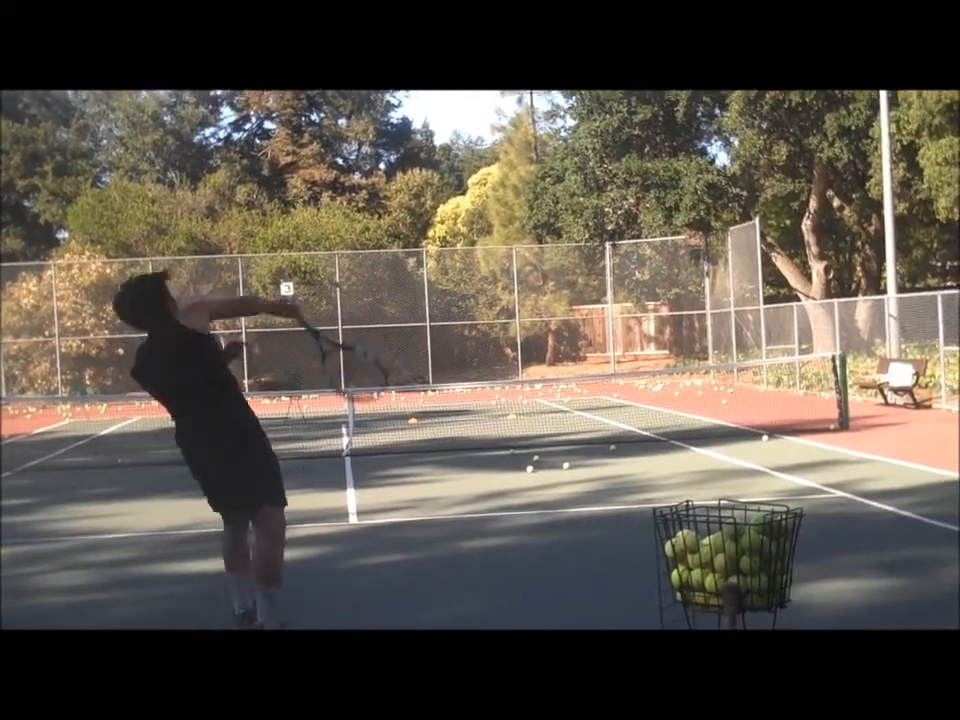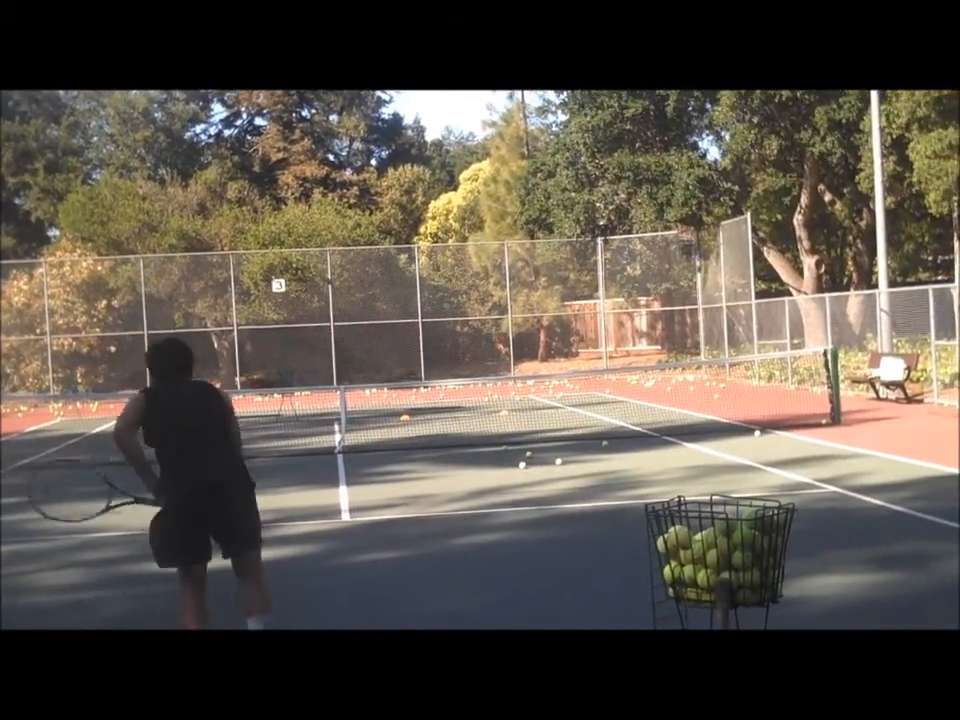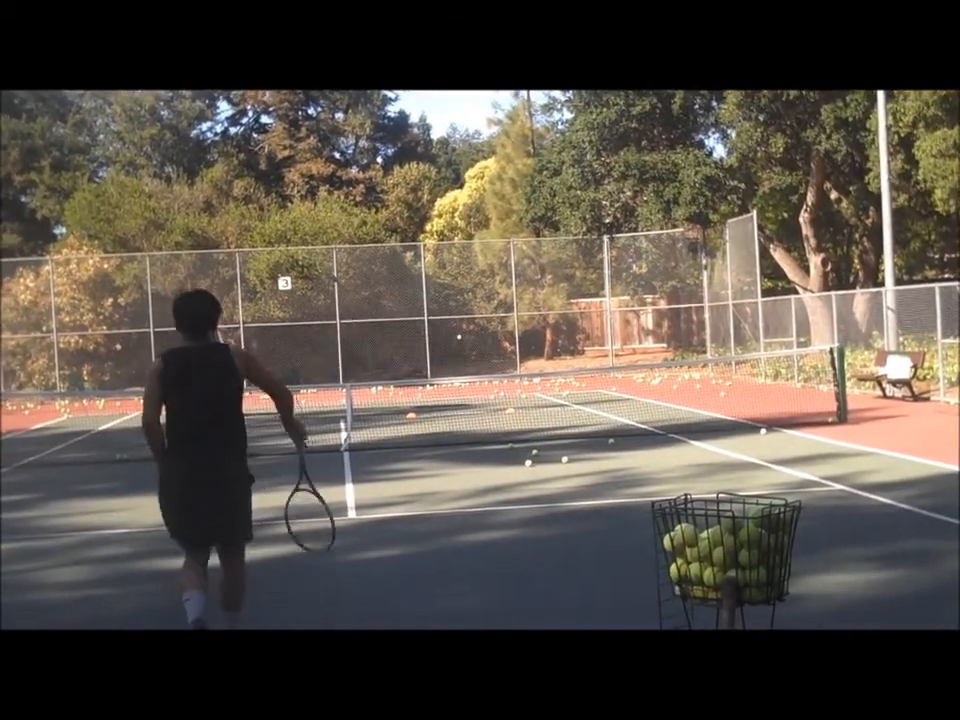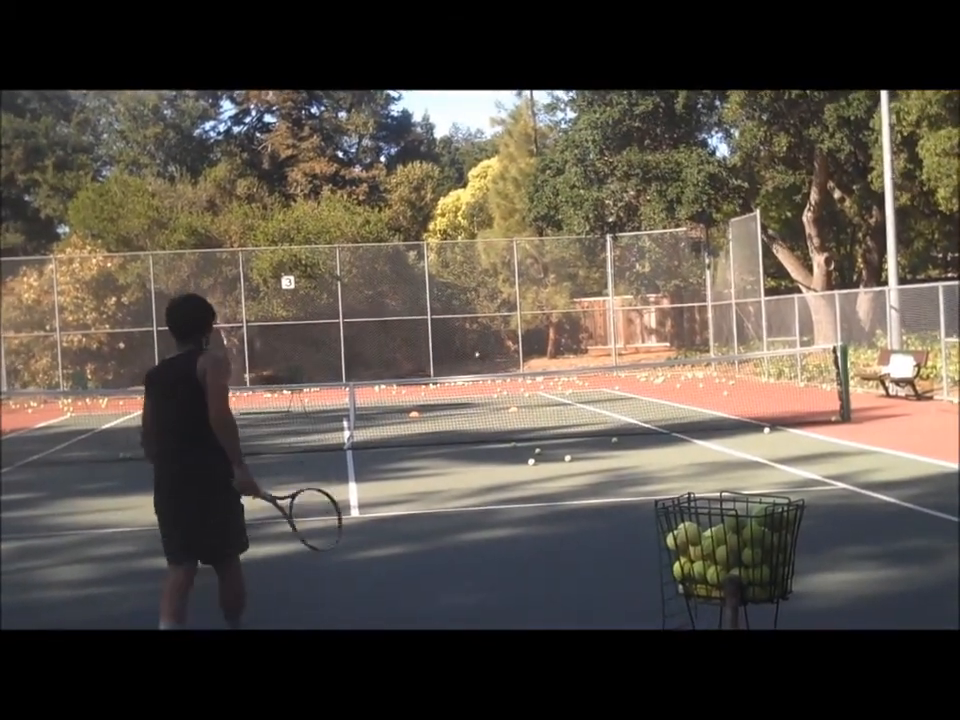
dt=0.5s
person 1, frame 1
left shoulder: (142, 362)
right shoulder: (192, 317)
right elbow: (240, 304)
right wrist: (281, 307)
left hip: (199, 448)
right hip: (239, 436)
left knee: (234, 522)
right knee: (270, 521)
left ankle: (243, 604)
right ankle: (266, 620)
person 1, frame 2
left shoulder: (143, 400)
right shoulder: (215, 396)
left elbow: (122, 431)
left wrist: (155, 482)
left hip: (182, 490)
right hip: (231, 482)
left knee: (191, 580)
right knee: (248, 567)
right ankle: (258, 631)
person 1, frame 3
left shoulder: (162, 366)
right shoulder: (235, 358)
left elbow: (149, 422)
right elbow: (281, 394)
left wrist: (165, 464)
right wrist: (291, 424)
left hip: (182, 475)
right hip: (229, 472)
left knee: (194, 555)
right knee: (232, 555)
left ankle: (195, 617)
right ankle: (232, 626)
person 1, frame 4
left shoulder: (154, 375)
right shoulder: (211, 362)
left elbow: (148, 439)
right elbow: (219, 416)
right wrist: (240, 468)
left hip: (169, 483)
right hip: (211, 480)
left knee: (180, 566)
right knee: (228, 562)
left ankle: (168, 626)
right ankle: (235, 627)
